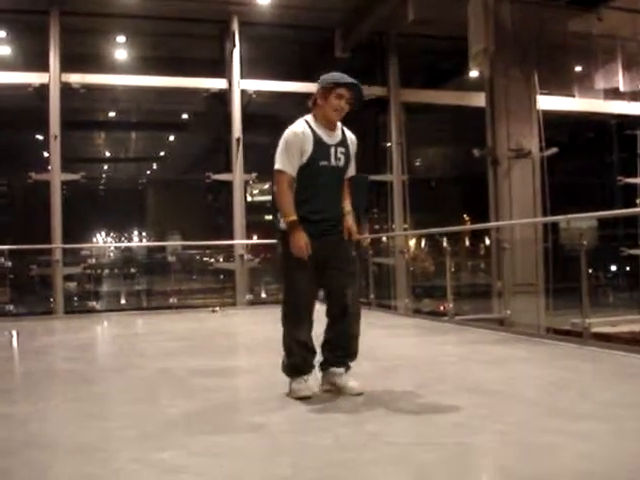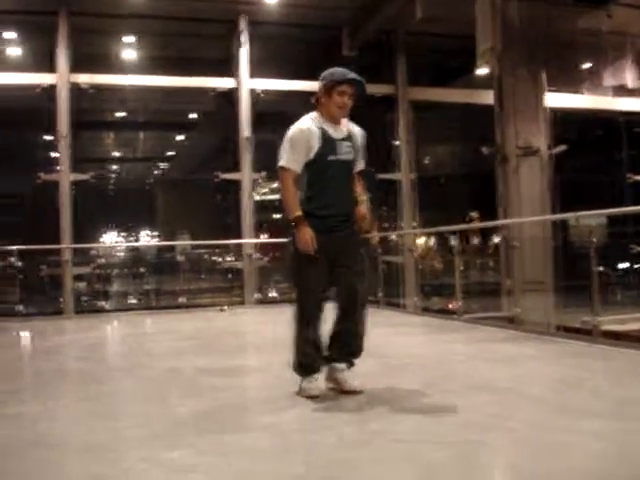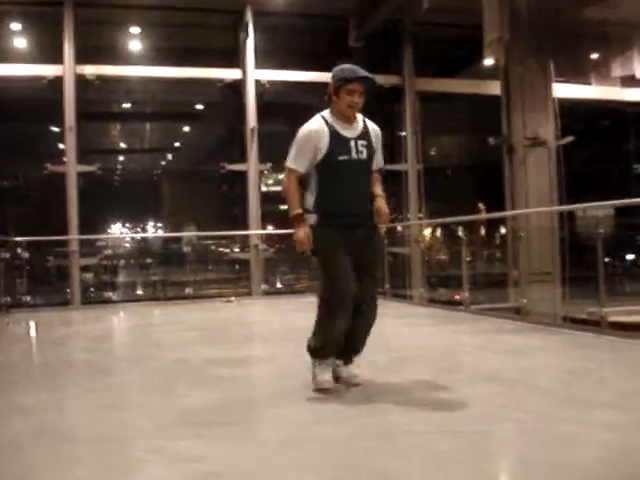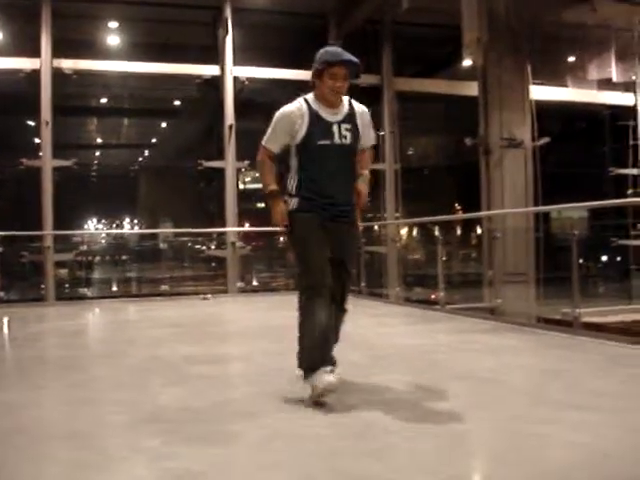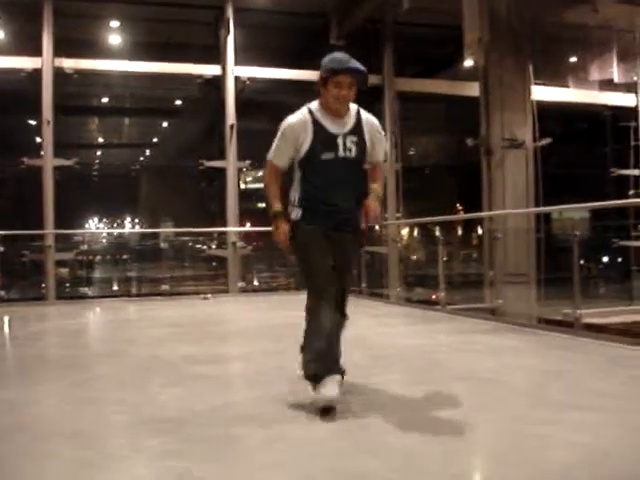
dt=0.2s
person 1, frame 1
left shoulder: (348, 139)
right shoulder: (298, 134)
right elbow: (282, 184)
left wrist: (347, 214)
right wrist: (294, 228)
left hip: (336, 235)
right hip: (302, 234)
left knee: (344, 300)
right knee: (299, 306)
left ankle: (336, 369)
right ankle: (299, 374)
person 1, frame 2
left shoulder: (356, 133)
right shoulder: (303, 130)
right elbow: (287, 179)
left wrist: (361, 200)
right wrist: (298, 222)
left hip: (346, 229)
right hip: (313, 230)
left knee: (354, 297)
right knee: (310, 302)
left ankle: (340, 364)
right ankle: (309, 372)
person 1, frame 3
left shoulder: (371, 132)
right shoulder: (315, 131)
right elbow: (291, 176)
left wrist: (378, 198)
right wrist: (299, 220)
left hip: (366, 228)
right hip: (327, 228)
left knee: (366, 298)
right knee: (339, 295)
left ankle: (343, 359)
right ankle: (322, 358)
person 1, frame 4
left shoulder: (359, 114)
right shoulder: (293, 113)
right elbow: (265, 154)
left wrist: (362, 177)
right wrist: (275, 196)
left hip: (344, 216)
right hip: (305, 214)
left knee: (337, 292)
right knee: (316, 288)
left ankle: (317, 358)
right ankle: (317, 368)
person 1, frame 5
left shoulder: (369, 124)
right shoulder: (297, 124)
left elbow: (377, 165)
right elbow: (273, 171)
left wrist: (374, 194)
right wrist: (278, 217)
left hip: (347, 226)
right hip: (309, 224)
left knee: (335, 299)
right knee: (323, 296)
left ankle: (317, 358)
right ankle: (325, 376)
